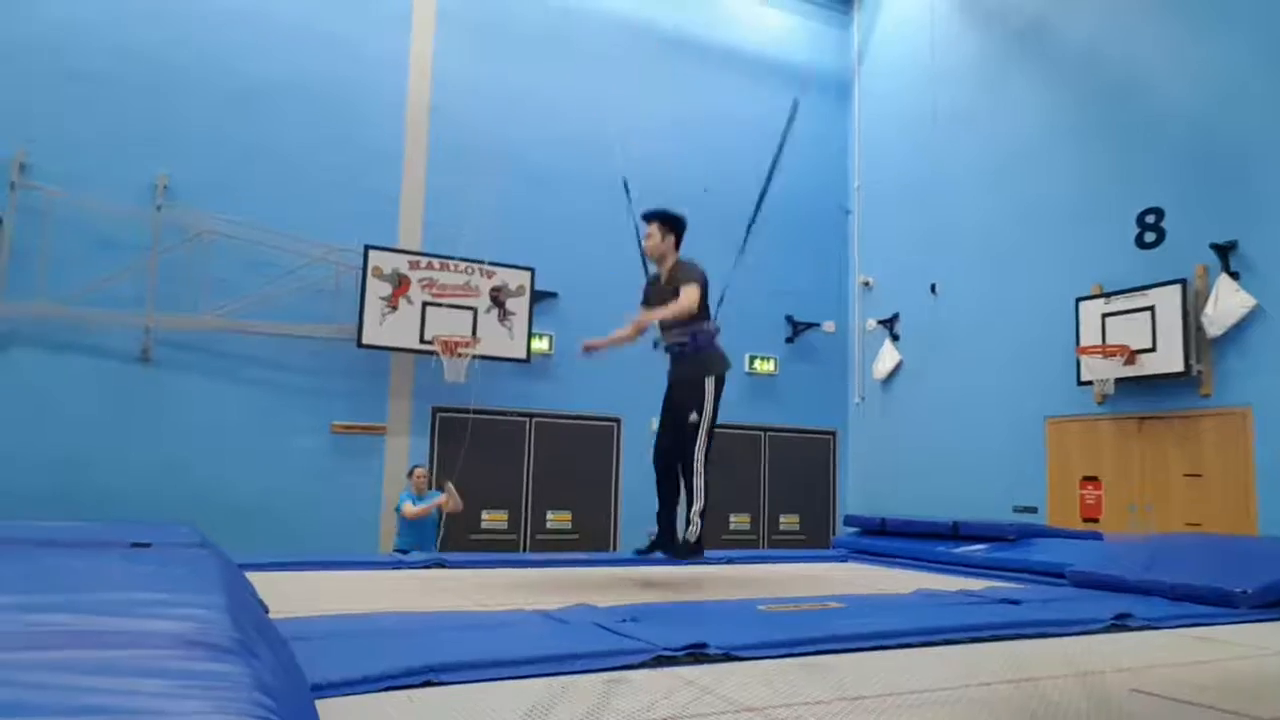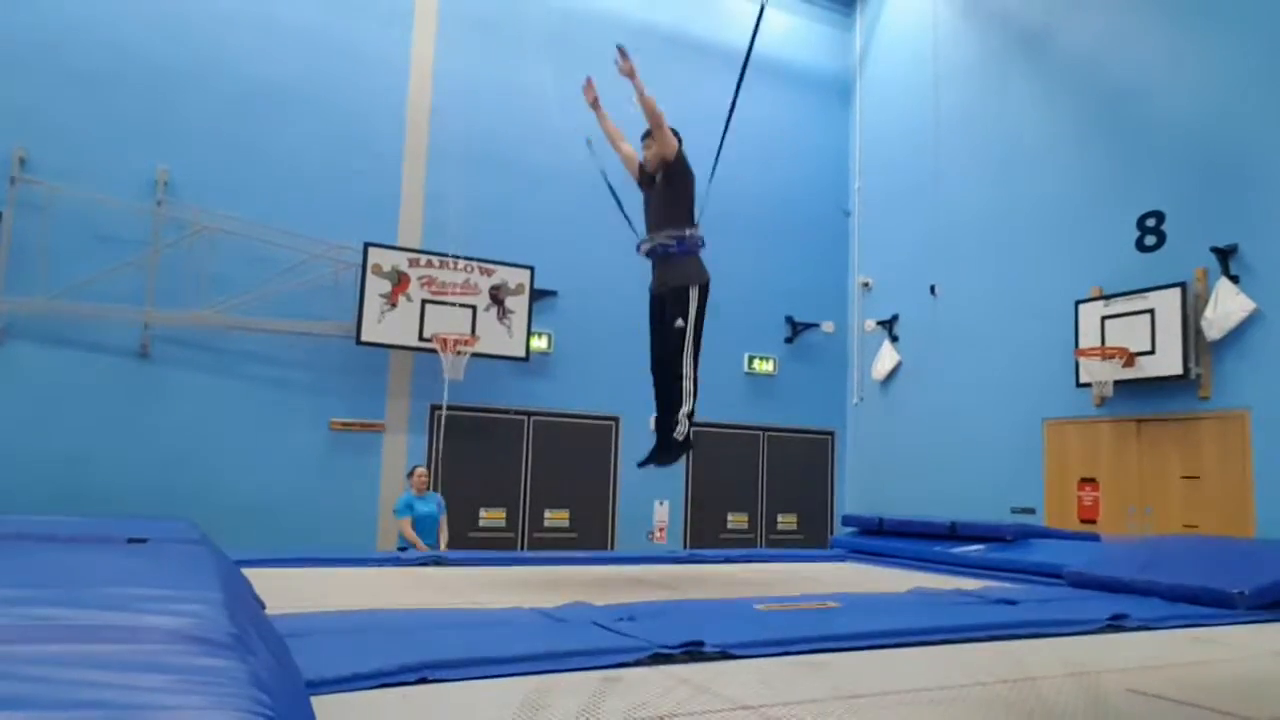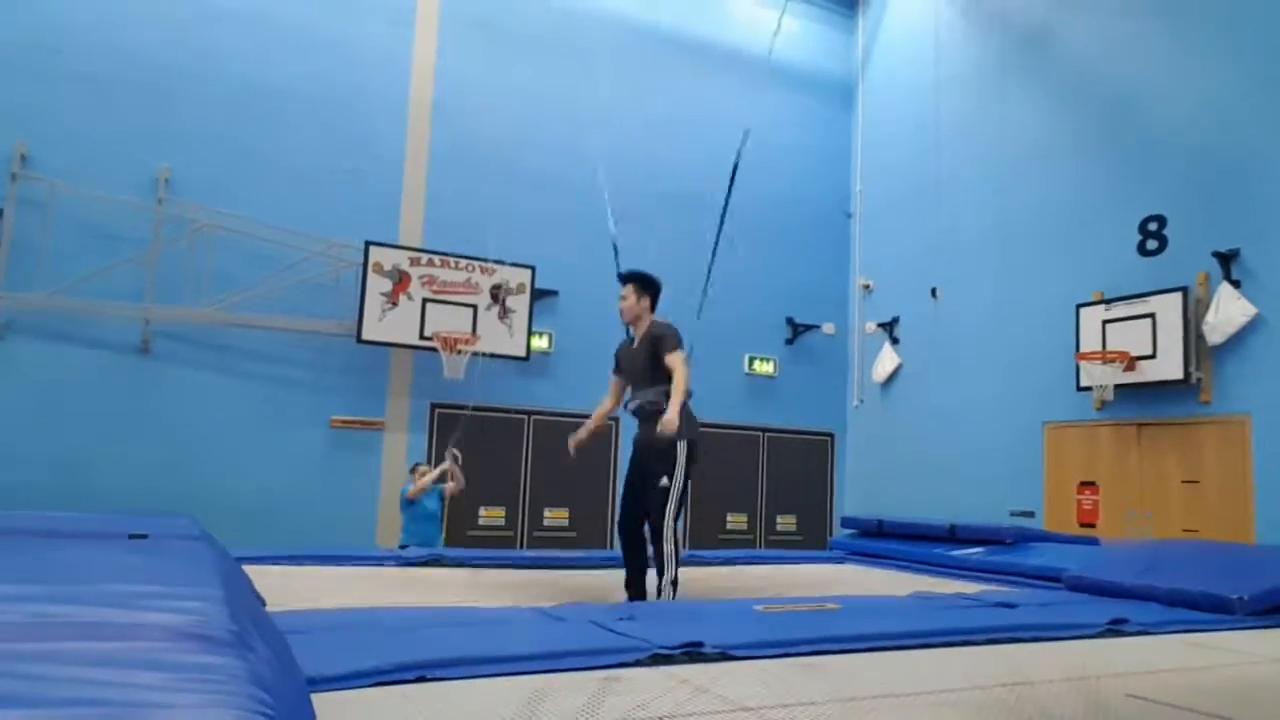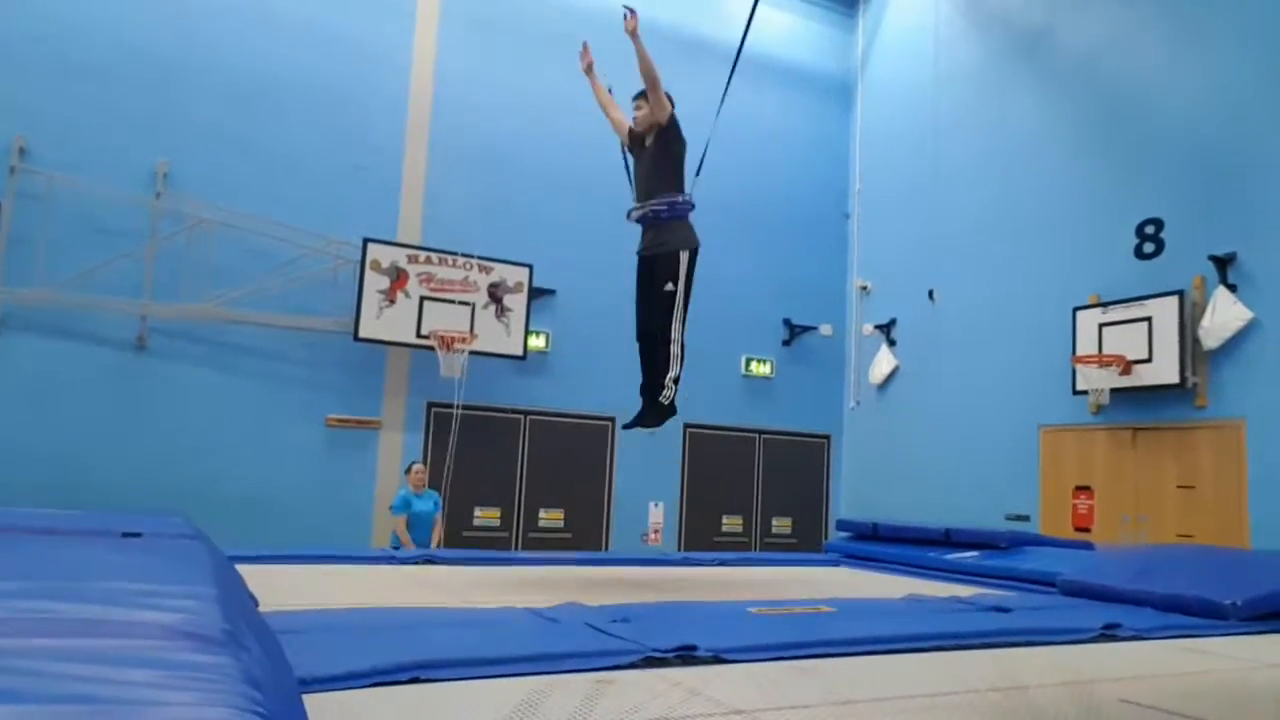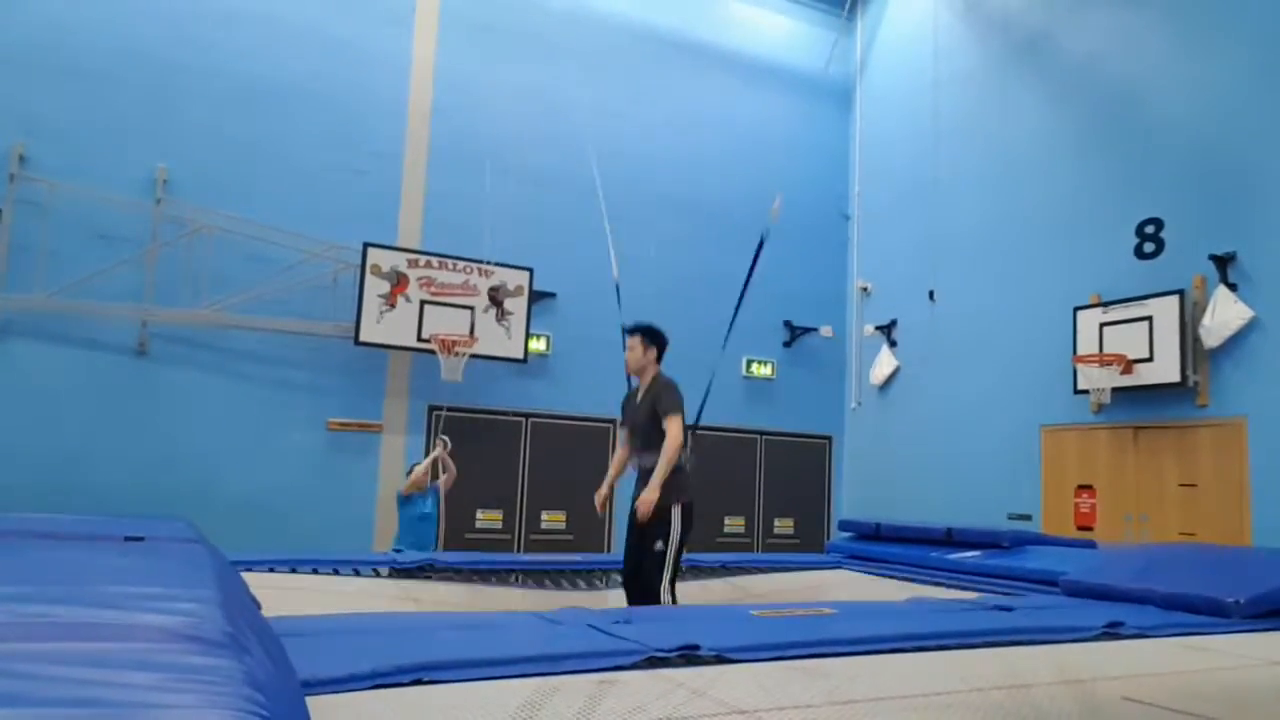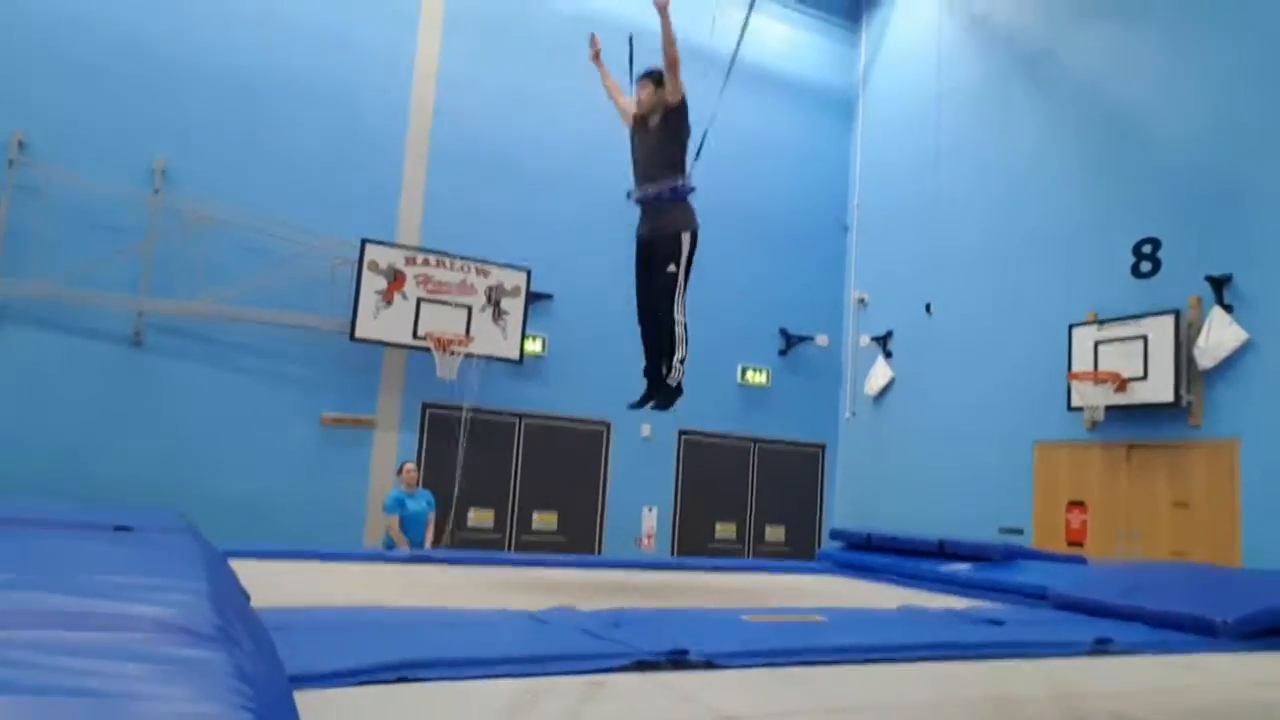
dt=0.7s
person 1, frame 1
left shoulder: (688, 272)
right shoulder: (653, 284)
left elbow: (691, 302)
right elbow: (636, 328)
left wrist: (655, 315)
right wrist: (604, 342)
left hip: (703, 372)
right hip: (679, 373)
left knee: (691, 459)
right knee: (663, 457)
left ankle: (692, 538)
right ankle: (667, 532)
person 1, frame 2
left shoulder: (679, 172)
right shoulder: (649, 181)
left elbow: (659, 121)
right elbow: (618, 143)
left wrist: (634, 78)
right wrist: (596, 106)
left hip: (686, 278)
right hip: (661, 280)
left knee: (683, 360)
right knee: (661, 364)
left ankle: (681, 433)
right ankle: (664, 436)
person 1, frame 3
left shoulder: (663, 333)
right shoulder: (625, 350)
left elbow: (680, 372)
right elbow: (613, 397)
left wrist: (675, 409)
right wrist: (585, 431)
left hip: (675, 436)
right hip: (647, 438)
left knee: (662, 524)
right knee: (628, 525)
left ankle: (666, 603)
right ankle: (636, 600)
person 1, frame 4
left shoulder: (670, 138)
right shoulder: (638, 145)
left elbow: (654, 85)
right elbow: (610, 109)
left wrist: (635, 39)
right wrist: (590, 73)
left hip: (676, 242)
right hip: (650, 244)
left knee: (669, 325)
right knee: (647, 329)
left ankle: (666, 398)
right ankle: (651, 401)
person 1, frame 5
left shoulder: (665, 394)
right shoulder: (631, 400)
left elbow: (674, 439)
right elbow: (624, 447)
left wrist: (654, 487)
right wrist: (605, 487)
left hip: (670, 494)
right hip: (646, 485)
left knee: (659, 580)
right knee: (632, 575)
person 1, frame 6
left shoulder: (674, 118)
right shoulder: (640, 128)
left elbow: (672, 65)
right elbow: (618, 96)
right wrist: (599, 62)
left hip: (675, 224)
right hip: (648, 225)
left knee: (670, 306)
right knee: (647, 311)
left ankle: (673, 380)
right ankle: (654, 382)
